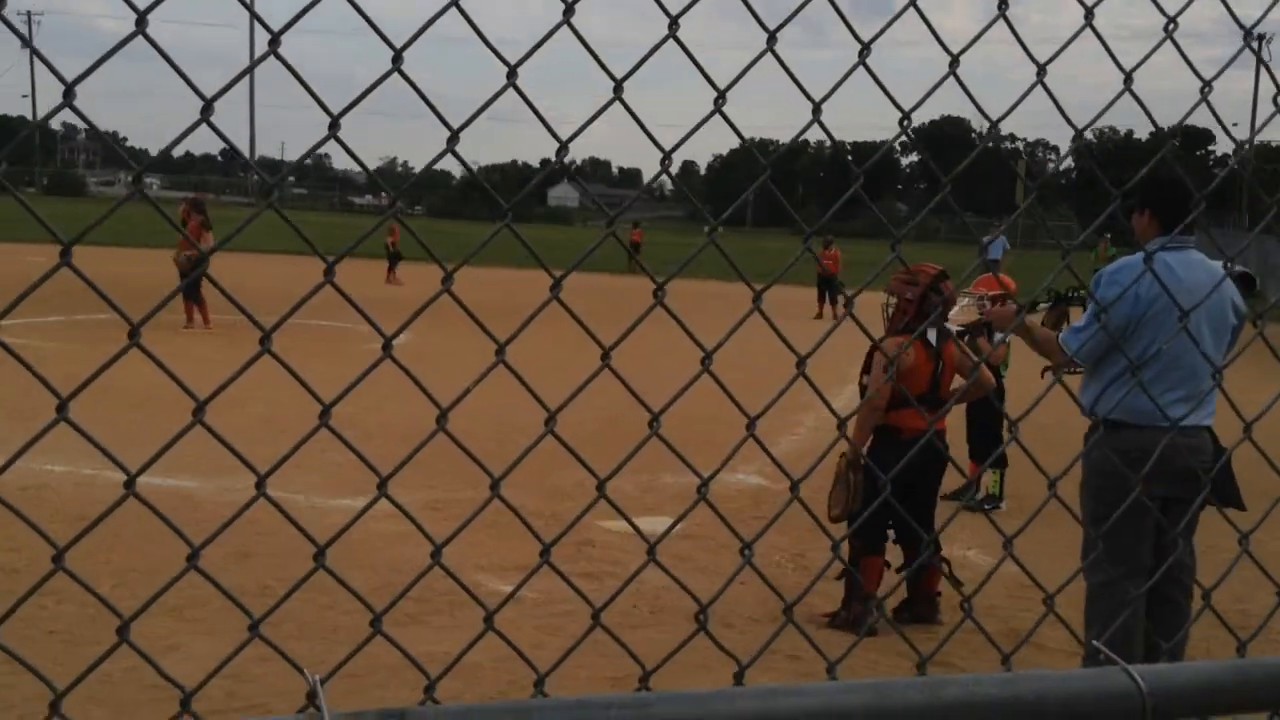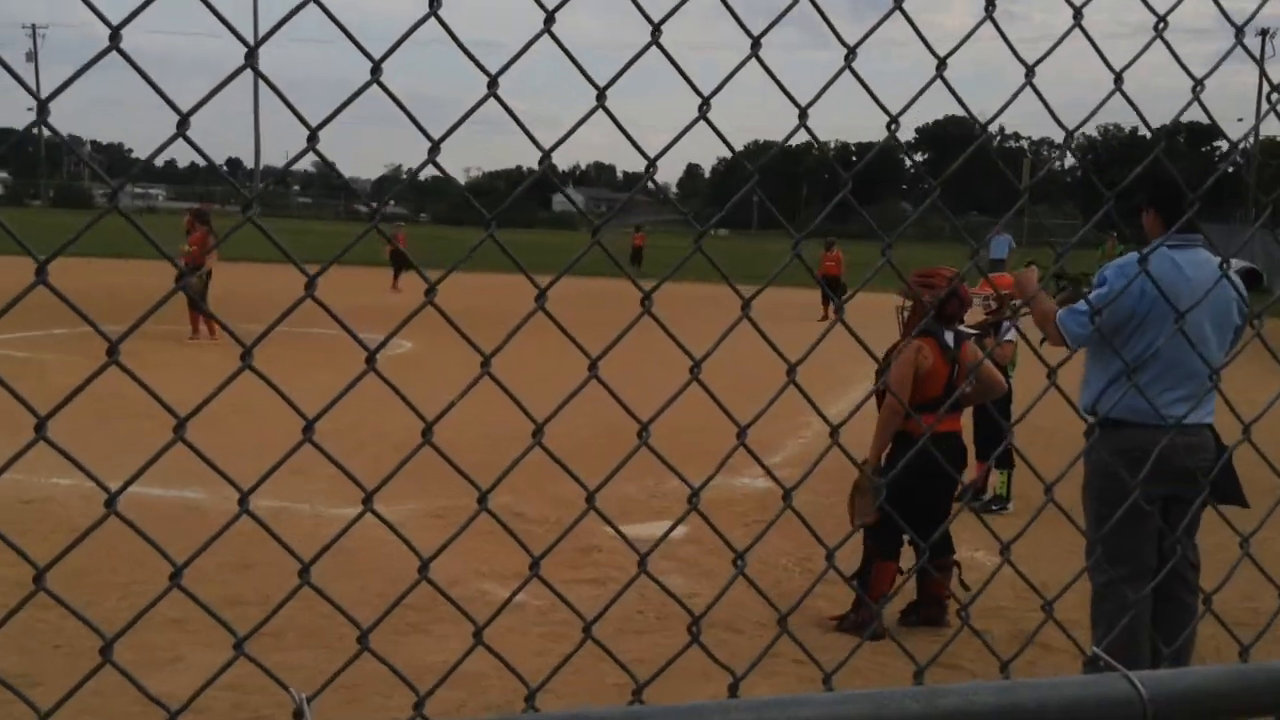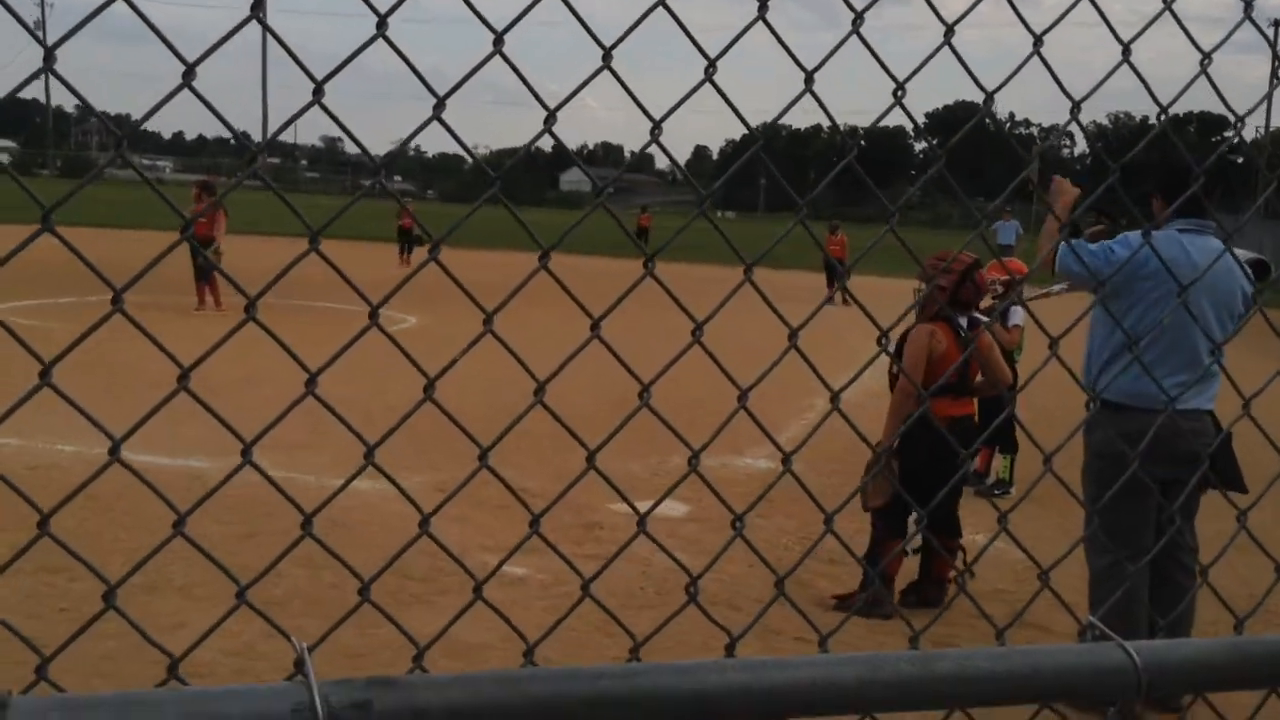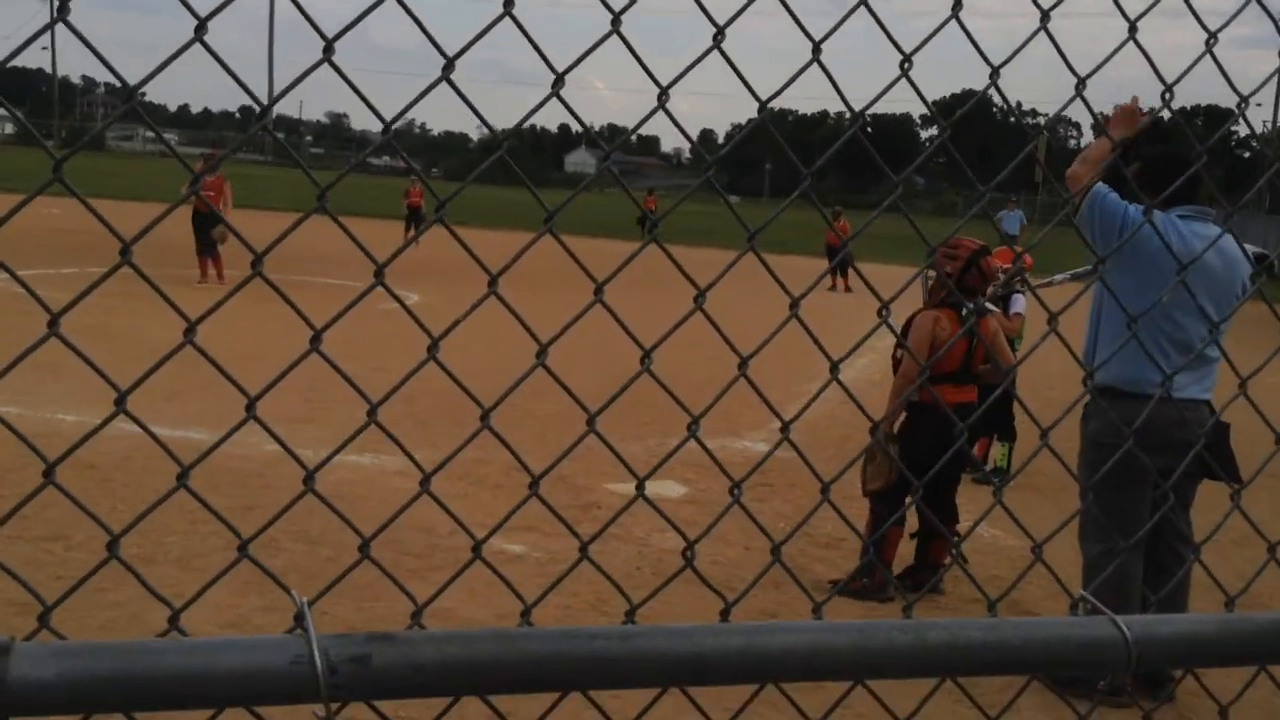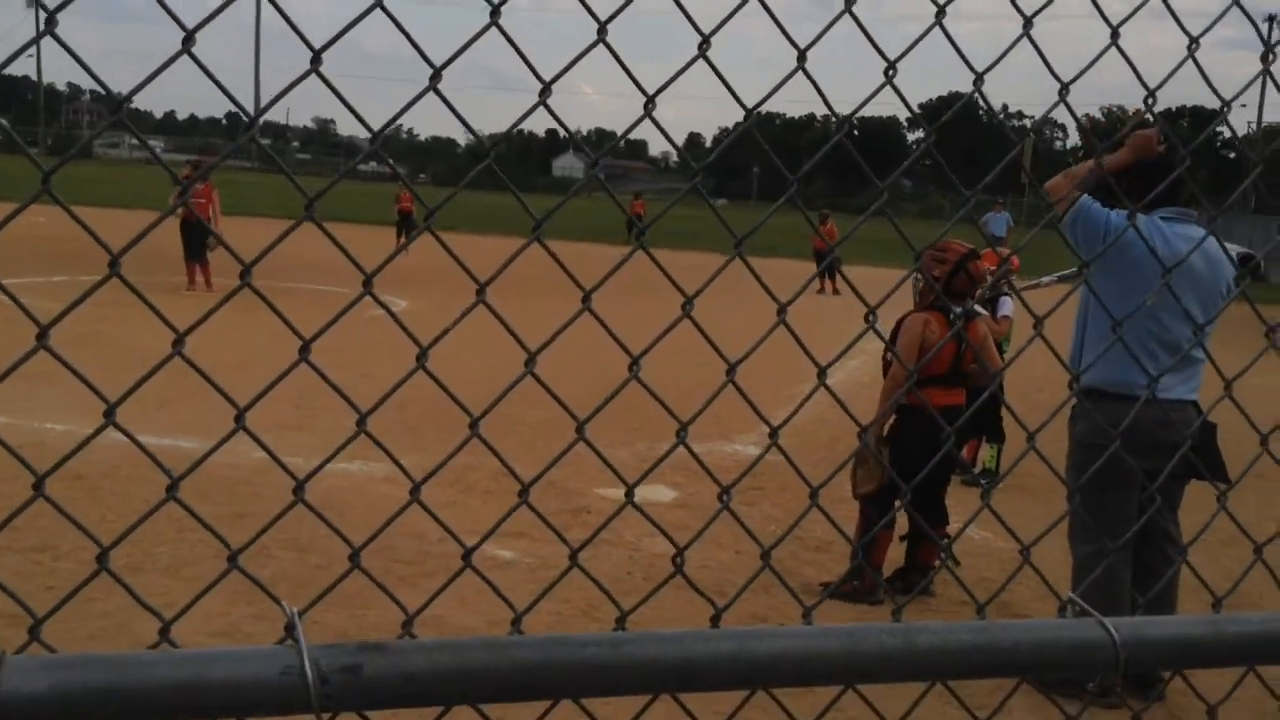
dt=0.3s
person 1, frame 1
left shoulder: (1126, 274)
right shoulder: (1223, 284)
left elbow: (1069, 351)
right elbow: (1211, 358)
left wrist: (1014, 322)
left hip: (1127, 443)
right hip: (1194, 445)
left knee: (1115, 573)
right knee: (1174, 571)
person 1, frame 2
left shoulder: (1131, 271)
right shoulder: (1228, 282)
left elbow: (1065, 332)
right elbow: (1216, 353)
left wrist: (1031, 291)
left hip: (1127, 442)
right hip: (1195, 444)
left knee: (1121, 575)
right knee: (1178, 572)
person 1, frame 3
left shoulder: (1138, 252)
right shoulder: (1234, 270)
left elbow: (1052, 254)
left wrist: (1061, 202)
left hip: (1127, 425)
right hip: (1195, 429)
left knee: (1120, 557)
right knee: (1175, 554)
person 1, frame 4
left shoulder: (1136, 232)
right shoulder: (1234, 255)
left elbow: (1079, 179)
left wrist: (1117, 134)
left hip: (1125, 411)
right hip: (1191, 416)
left knee: (1113, 541)
right knee: (1171, 542)
left ankle: (1106, 670)
right ankle: (1155, 668)
person 1, frame 5
left shoulder: (1119, 236)
right shoulder: (1217, 255)
left elbow: (1057, 190)
left wrist: (1121, 157)
left hip: (1112, 413)
right hip: (1178, 417)
left knee: (1102, 544)
right knee: (1158, 544)
left ankle: (1096, 671)
right ankle: (1145, 668)
person 2, frame 1
left shoulder: (894, 345)
right shoulder: (949, 345)
left elbow: (875, 402)
right elbow: (985, 382)
left wrist: (853, 449)
left hip: (895, 445)
right hip: (933, 446)
left knee: (869, 525)
right knee: (920, 525)
left ankle: (859, 609)
right ankle: (924, 602)
person 2, frame 2
left shoulder: (912, 349)
right shoulder: (963, 347)
left elbow: (894, 408)
right elbow: (996, 386)
left wrist: (873, 458)
left hip: (914, 450)
right hip: (950, 448)
left knee: (883, 529)
right knee: (933, 528)
left ankle: (867, 614)
right ankle: (933, 605)
person 2, frame 3
left shoulder: (925, 332)
right shoulder: (978, 334)
left elbow: (906, 391)
right elbow: (1003, 380)
left wrist: (886, 440)
left hip: (927, 433)
right hip: (962, 432)
left knee: (891, 509)
right knee: (942, 511)
left ankle: (876, 593)
right ankle: (933, 586)
person 2, frame 4
left shoulder: (931, 319)
right shoulder: (986, 322)
left elbow: (908, 375)
right elbow: (1006, 366)
left wrist: (885, 423)
left hip: (929, 417)
right hip: (964, 417)
left knee: (888, 492)
right knee: (941, 495)
left ankle: (874, 576)
right ankle: (928, 571)
person 2, frame 5
left shoulder: (920, 321)
right shoulder: (975, 325)
left elbow: (898, 378)
right elbow: (993, 370)
left wrist: (876, 426)
left hip: (918, 420)
right hip: (953, 419)
left knee: (880, 495)
right knee: (930, 498)
left ankle: (865, 579)
right ankle: (918, 573)
person 3, frame 1
right shoulder: (980, 324)
left elbow: (996, 358)
left wrist: (978, 336)
right wrist: (963, 334)
left hip: (991, 390)
left knee: (993, 441)
right knee: (975, 439)
left ankle: (995, 496)
right ankle: (972, 486)
person 3, frame 2
left shoulder: (1008, 325)
right shoulder: (987, 325)
left elbow: (1003, 358)
left wrist: (985, 337)
left hip: (998, 391)
left knee: (999, 441)
right knee: (982, 440)
left ankle: (1002, 497)
right ankle: (978, 487)
person 3, frame 3
left shoulder: (1015, 310)
right shoulder: (994, 309)
left elbow: (1011, 342)
left wrist: (991, 321)
right wrist: (978, 318)
left knee: (1003, 427)
right knee: (985, 424)
left ankle: (1005, 481)
right ankle: (982, 470)
person 3, frame 4
left shoulder: (1016, 298)
right shoulder: (996, 296)
left elbow: (1013, 330)
left wrist: (992, 309)
right wrist: (982, 305)
left knee: (1002, 415)
right knee: (983, 411)
left ankle: (1002, 468)
right ankle: (980, 458)
person 3, frame 5
left shoulder: (1004, 300)
right shoulder: (984, 298)
left elbow: (1001, 333)
left wrist: (980, 312)
left knee: (990, 417)
right knee: (971, 413)
left ankle: (991, 471)
right ankle: (969, 460)
